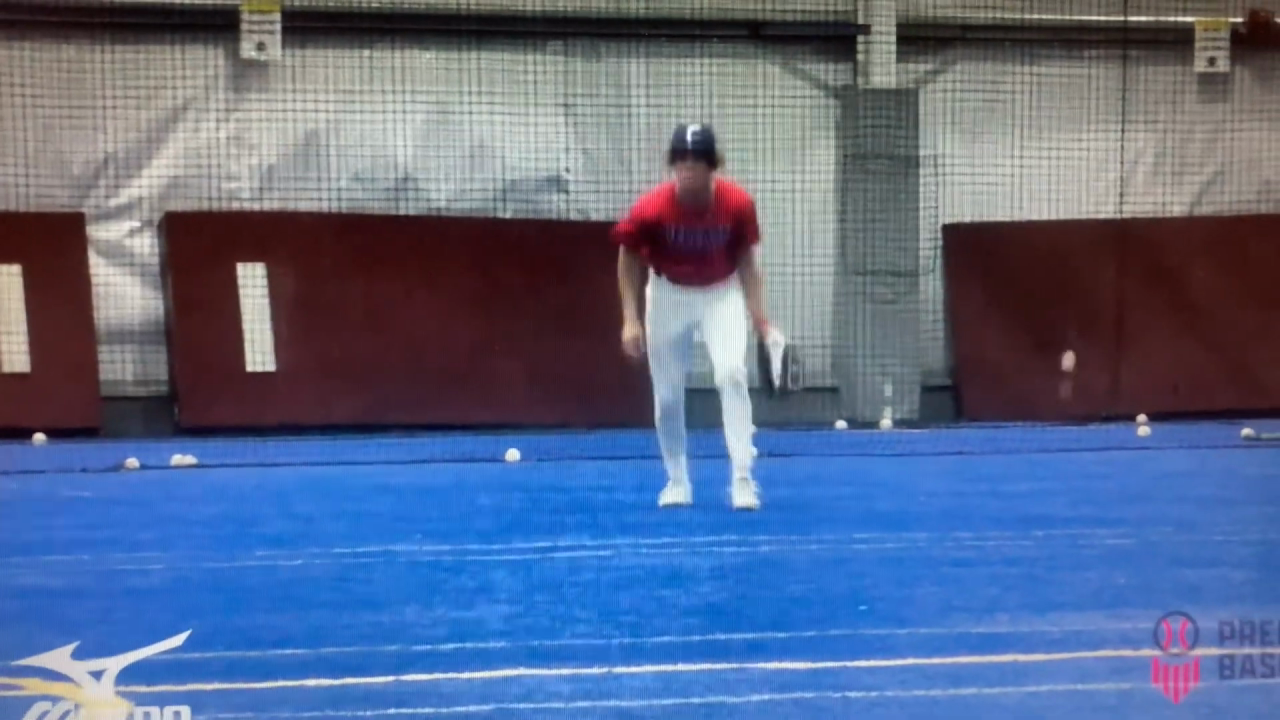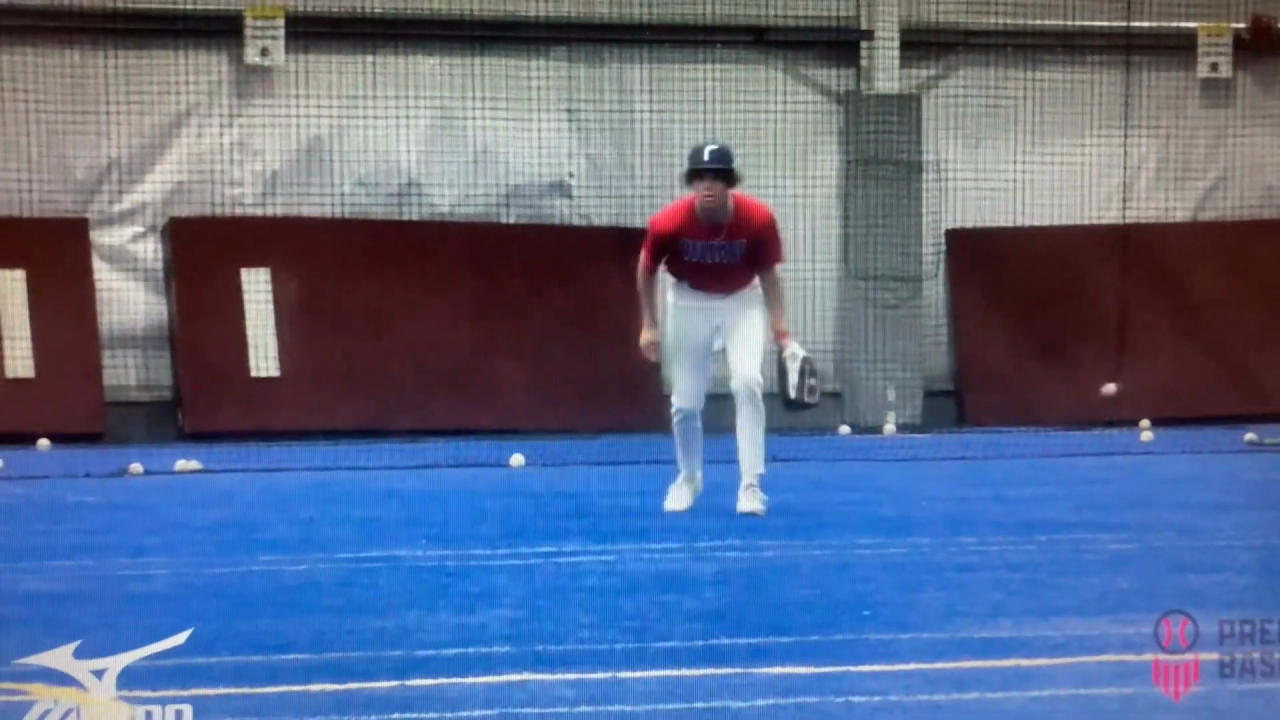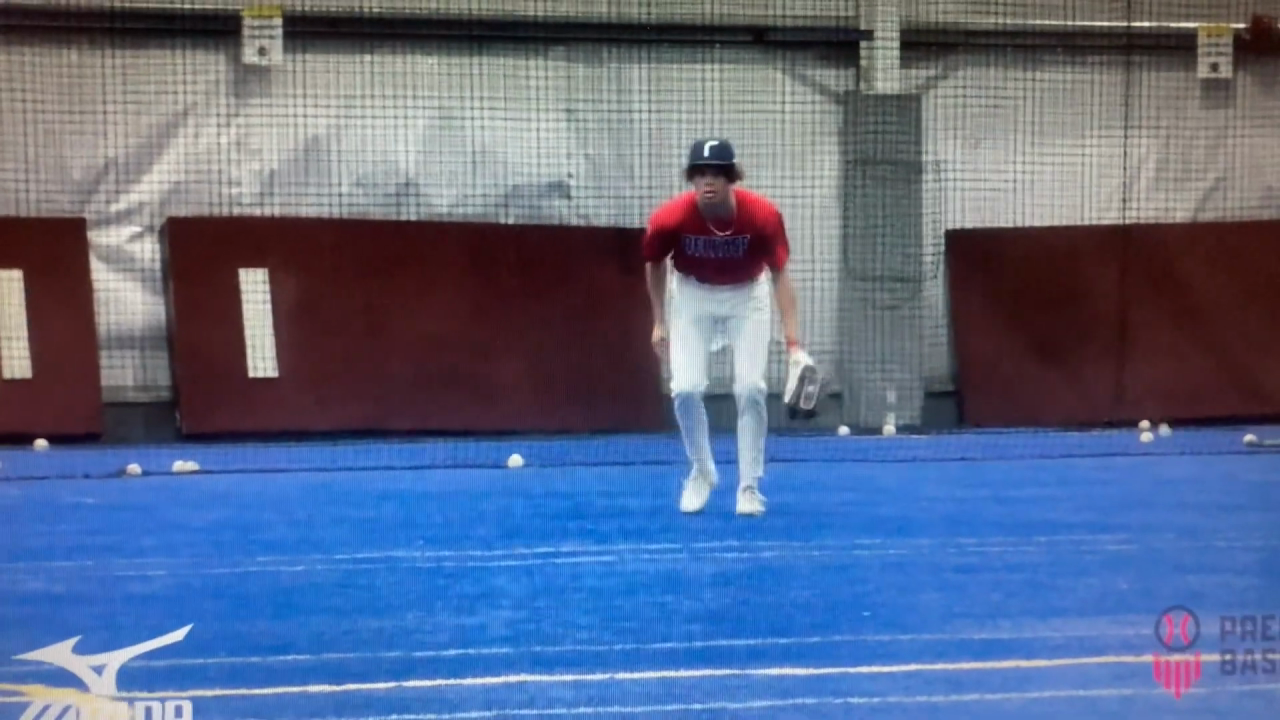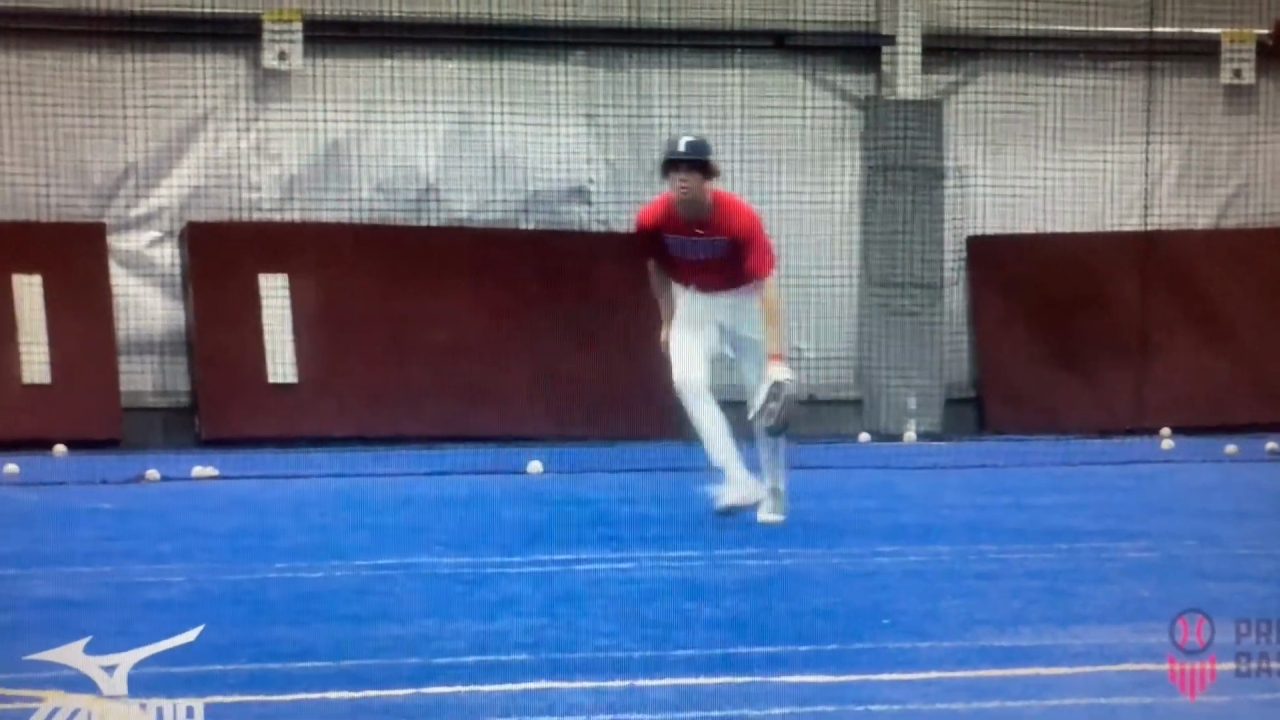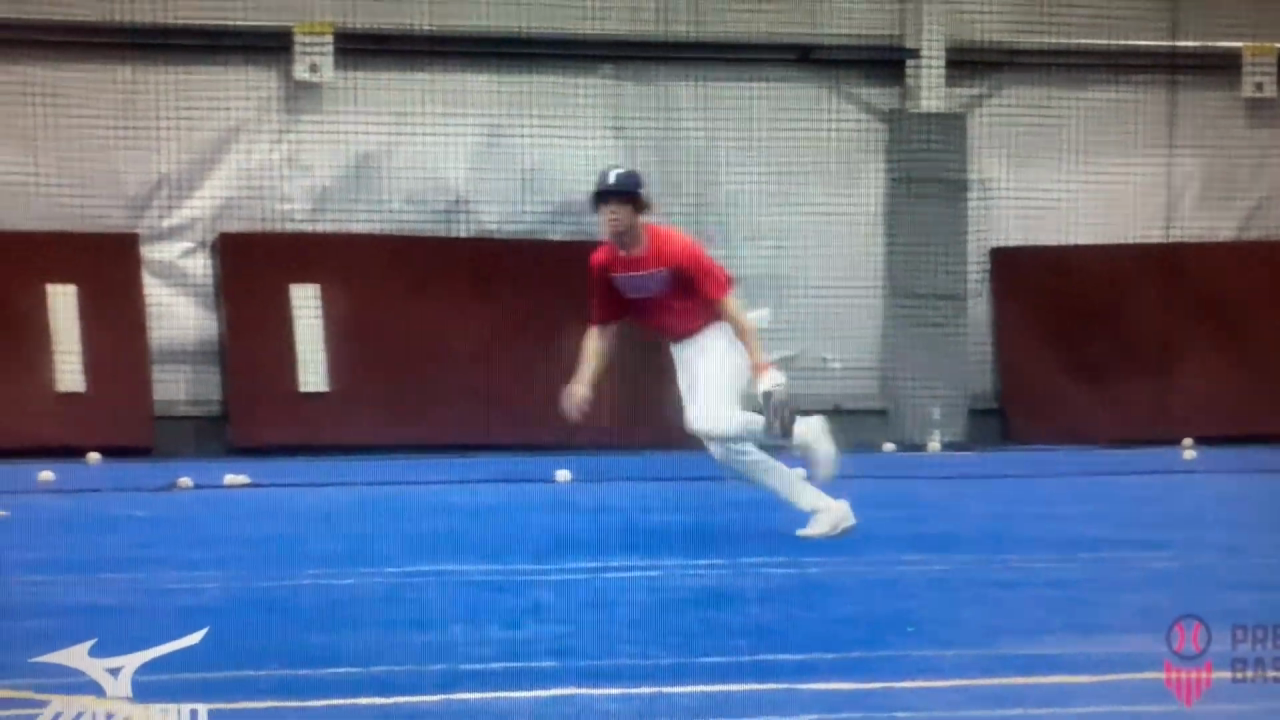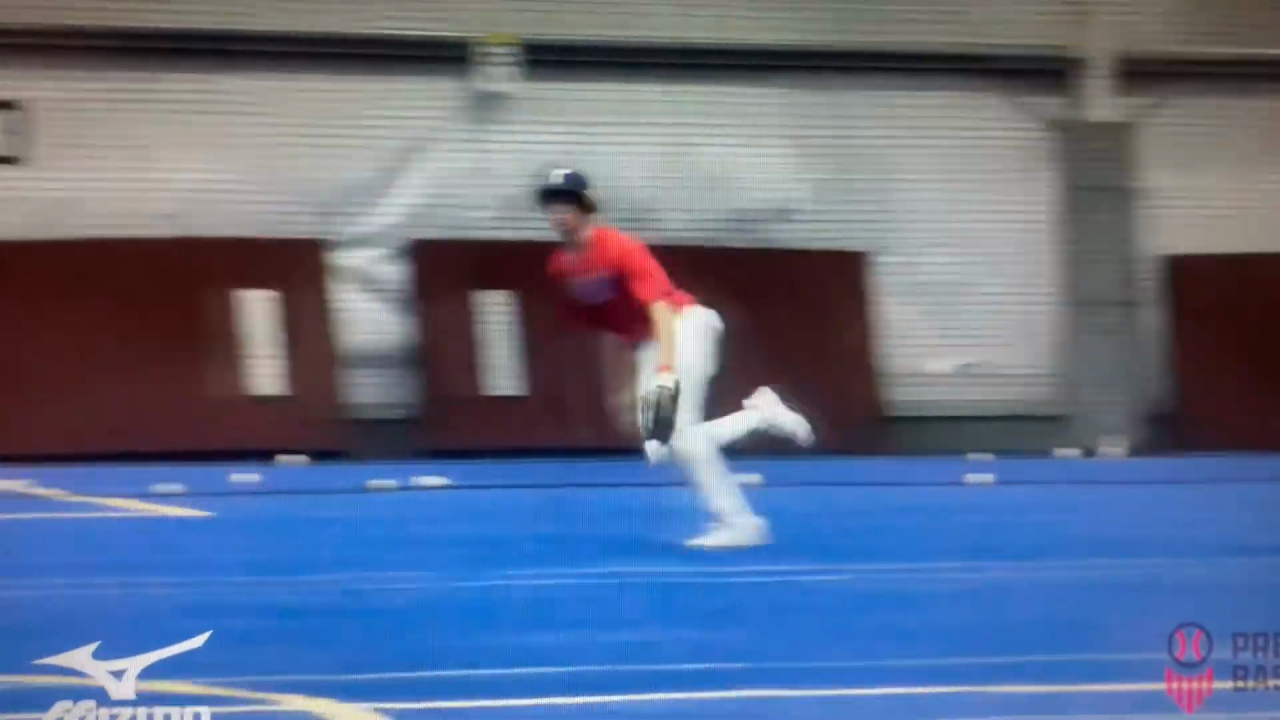
dt=0.3s
person 1, frame 1
left shoulder: (738, 203)
right shoulder: (650, 209)
left elbow: (745, 259)
right elbow: (629, 260)
left wrist: (760, 318)
right wrist: (631, 320)
left hip: (722, 295)
right hip: (668, 297)
left knee: (732, 374)
right knee: (667, 397)
left ankle: (742, 478)
right ankle: (677, 479)
person 1, frame 2
left shoulder: (758, 218)
right shoulder: (668, 222)
left elbow: (768, 274)
right elbow: (646, 268)
left wrist: (781, 334)
right wrist: (648, 326)
left hip: (743, 303)
right hip: (690, 303)
left knee: (747, 382)
right knee: (686, 403)
left ankle: (750, 486)
right ankle: (689, 478)
person 1, frame 3
left shoulder: (763, 214)
right shoulder: (669, 217)
left elbow: (780, 277)
right elbow: (654, 264)
left wrist: (794, 342)
right wrist: (660, 322)
left hip: (747, 293)
right hip: (691, 295)
left knee: (750, 388)
right knee: (686, 389)
left ankle: (749, 487)
right ankle: (701, 471)
person 1, frame 4
left shoulder: (740, 216)
right shoulder: (652, 217)
left elbow: (766, 286)
left wrist: (776, 358)
right wrist: (667, 323)
left hip: (744, 299)
right hip: (693, 302)
left knee: (766, 401)
right knee: (688, 381)
left ankle: (773, 492)
right ankle: (739, 481)
person 1, frame 5
left shoulder: (677, 249)
right shoulder: (601, 263)
left elbow: (727, 306)
right elbow: (602, 329)
left wrist: (762, 369)
right wrist: (583, 383)
left hip: (718, 336)
right hip: (685, 349)
left knee: (709, 423)
right knee: (727, 448)
left ankle: (802, 432)
right ankle: (827, 507)
person 1, frame 6
left shoulder: (621, 248)
right shoulder: (562, 267)
left elbow: (662, 306)
left wrist: (666, 369)
right wrist: (621, 388)
left hip: (685, 327)
right hip: (651, 345)
left knee: (680, 435)
right knee: (664, 449)
left ankle: (738, 523)
right ankle: (759, 413)
